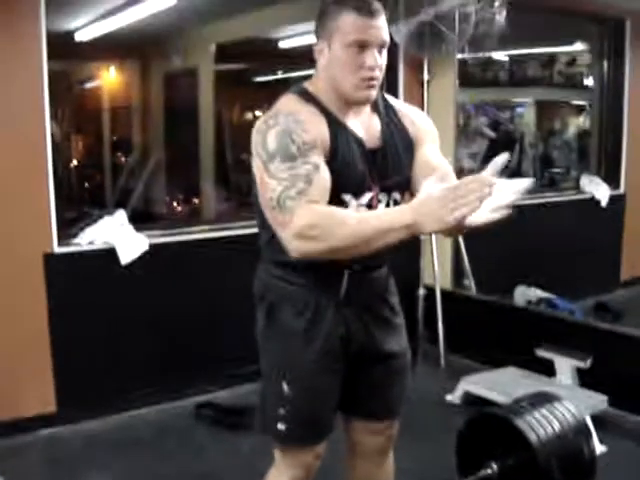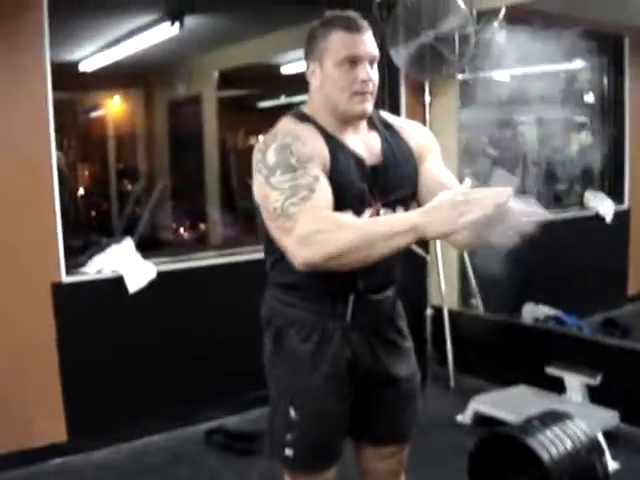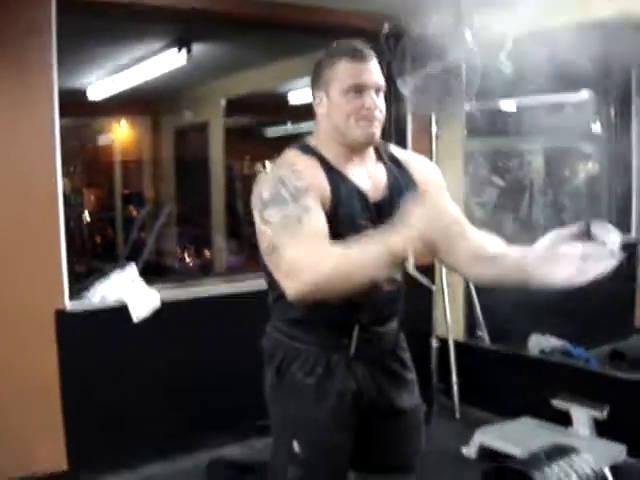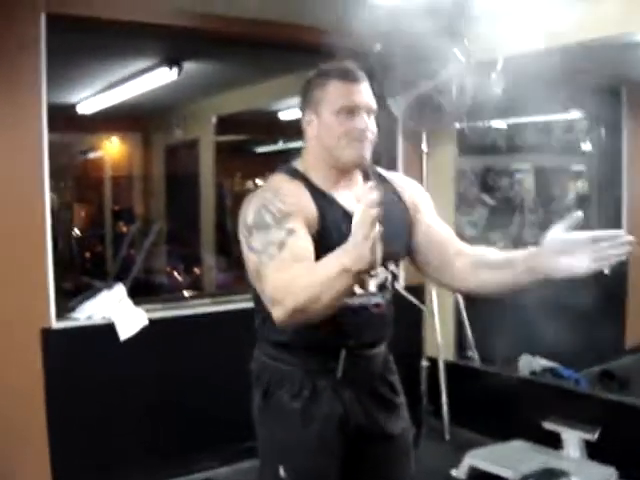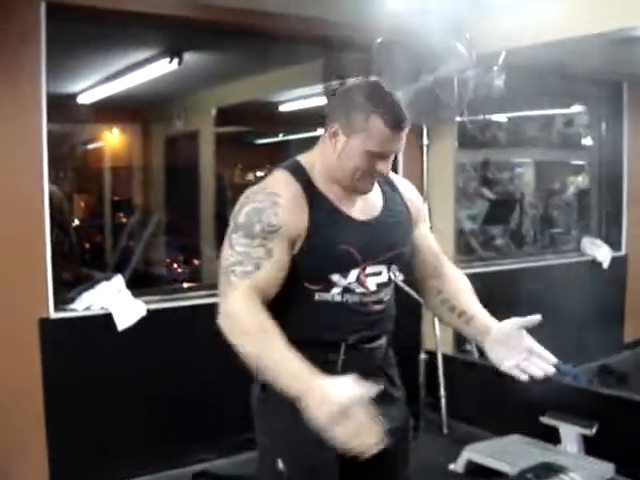
dt=0.5s
person 1, frame 1
left shoulder: (408, 121)
right shoulder: (290, 124)
left elbow: (442, 198)
right elbow: (304, 232)
left wrist: (472, 203)
right wrist: (416, 217)
left hip: (375, 294)
right hip: (302, 303)
left knee: (378, 438)
person 1, frame 2
left shoulder: (408, 137)
right shoulder: (285, 146)
left elbow: (445, 215)
right elbow: (307, 245)
left wrist: (481, 216)
right wrist: (427, 219)
left hip: (381, 317)
right hip: (309, 324)
person 1, frame 3
left shoulder: (411, 168)
right shoulder: (292, 177)
left elbow: (465, 248)
right elbow: (302, 278)
left wrist: (530, 264)
right wrist: (398, 241)
left hip: (384, 350)
right hip: (311, 360)
person 1, frame 4
left shoulder: (401, 192)
right shoulder: (278, 201)
left elbow: (460, 265)
right elbow: (289, 303)
left wrist: (541, 260)
right wrist: (355, 254)
left hip: (374, 376)
right hip: (299, 385)
person 1, frame 5
left shoulder: (401, 195)
right shoulder: (274, 203)
left elbow: (437, 275)
right elbow: (237, 311)
left wrist: (487, 331)
right wrist: (311, 391)
left hip: (374, 377)
right hip: (297, 384)
